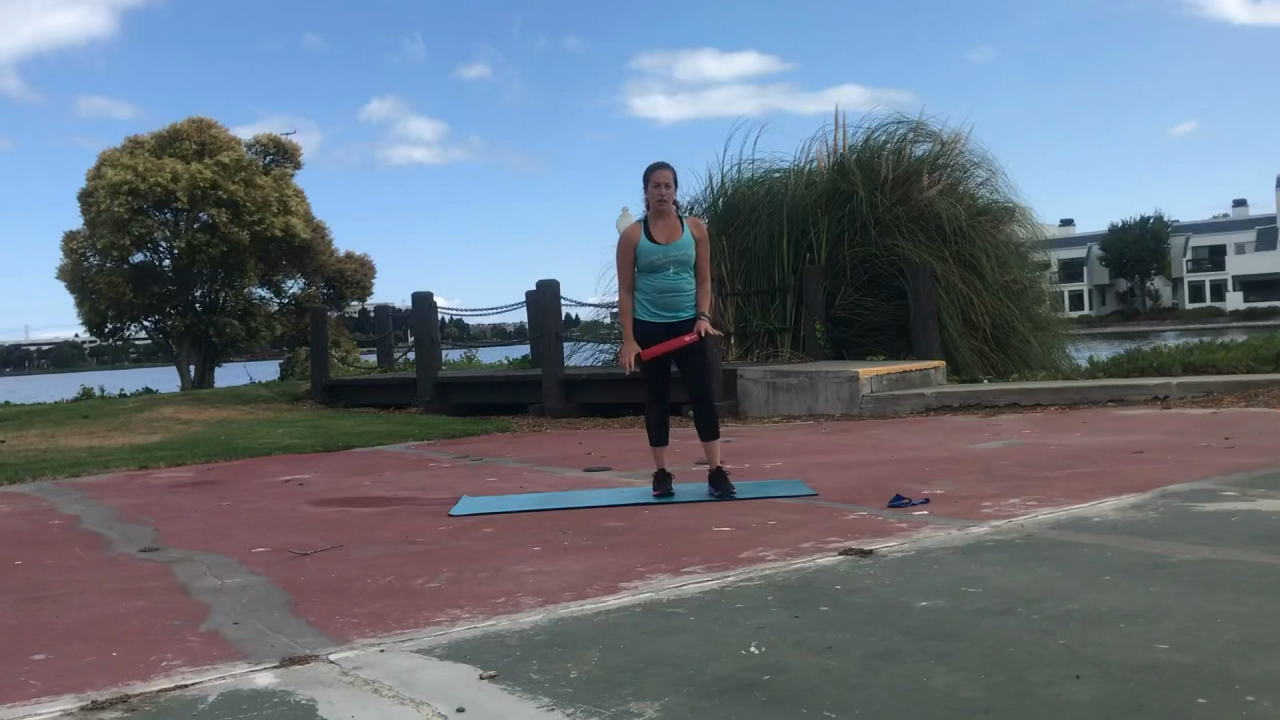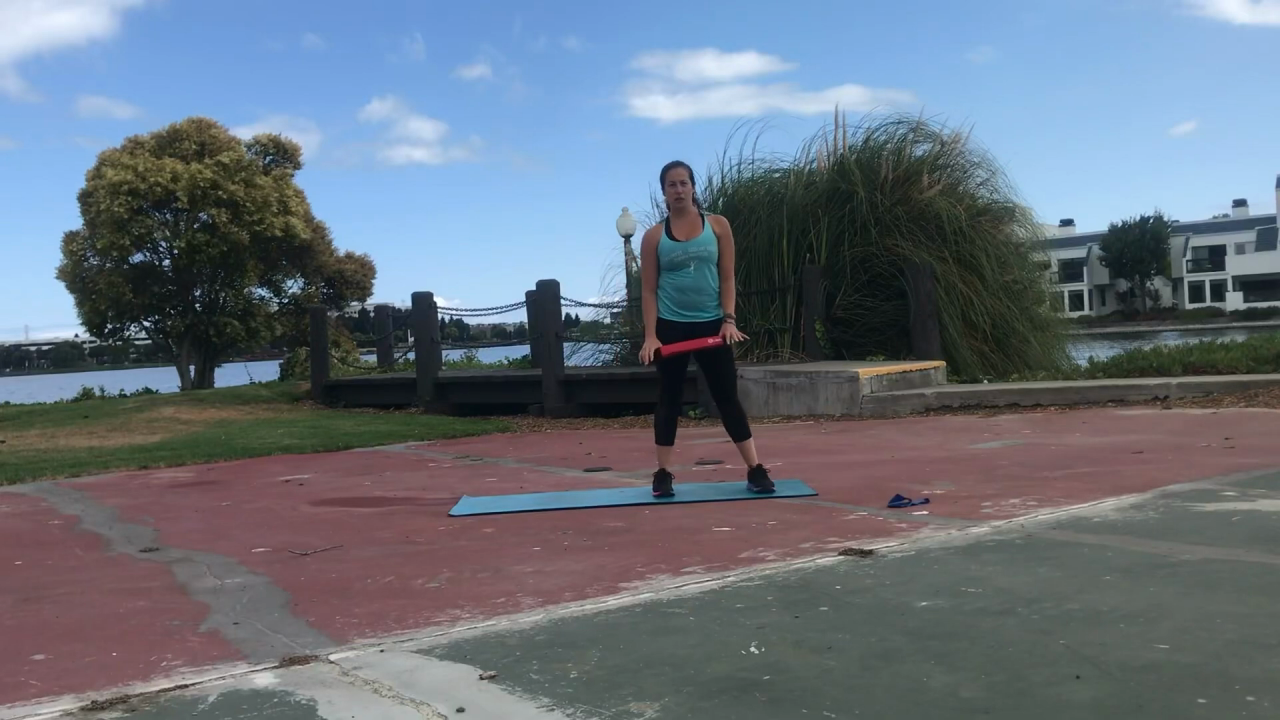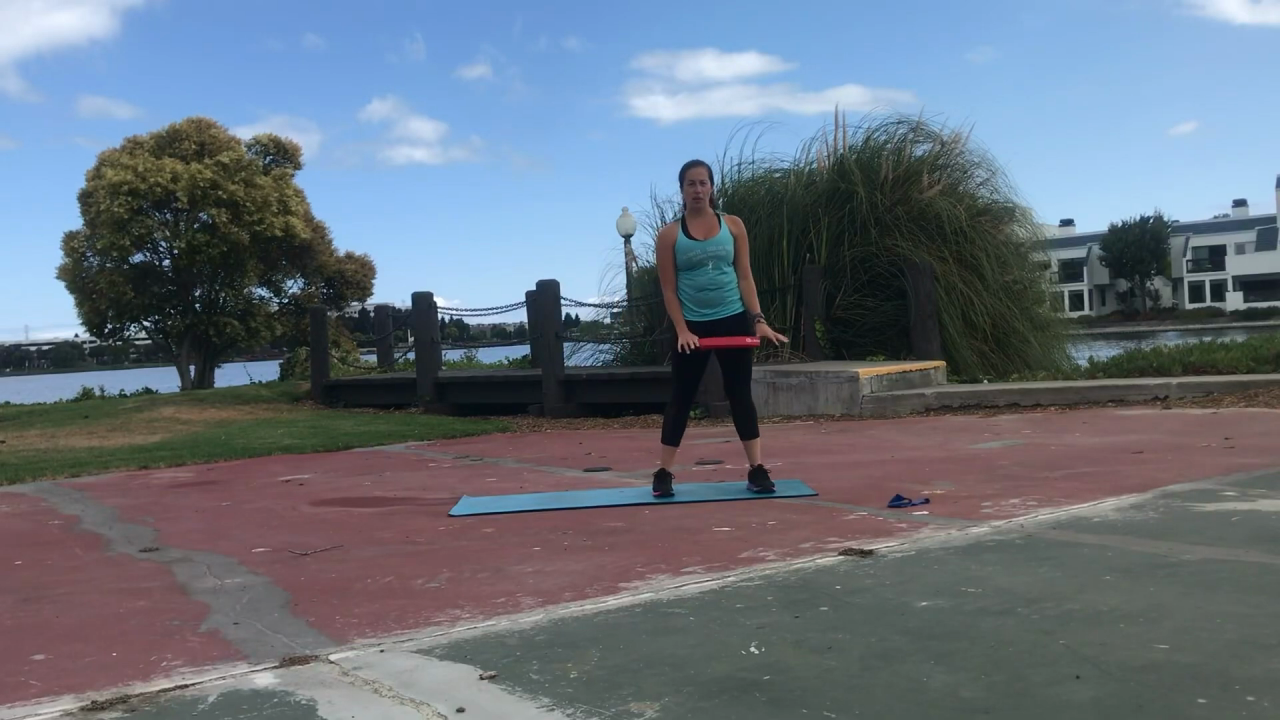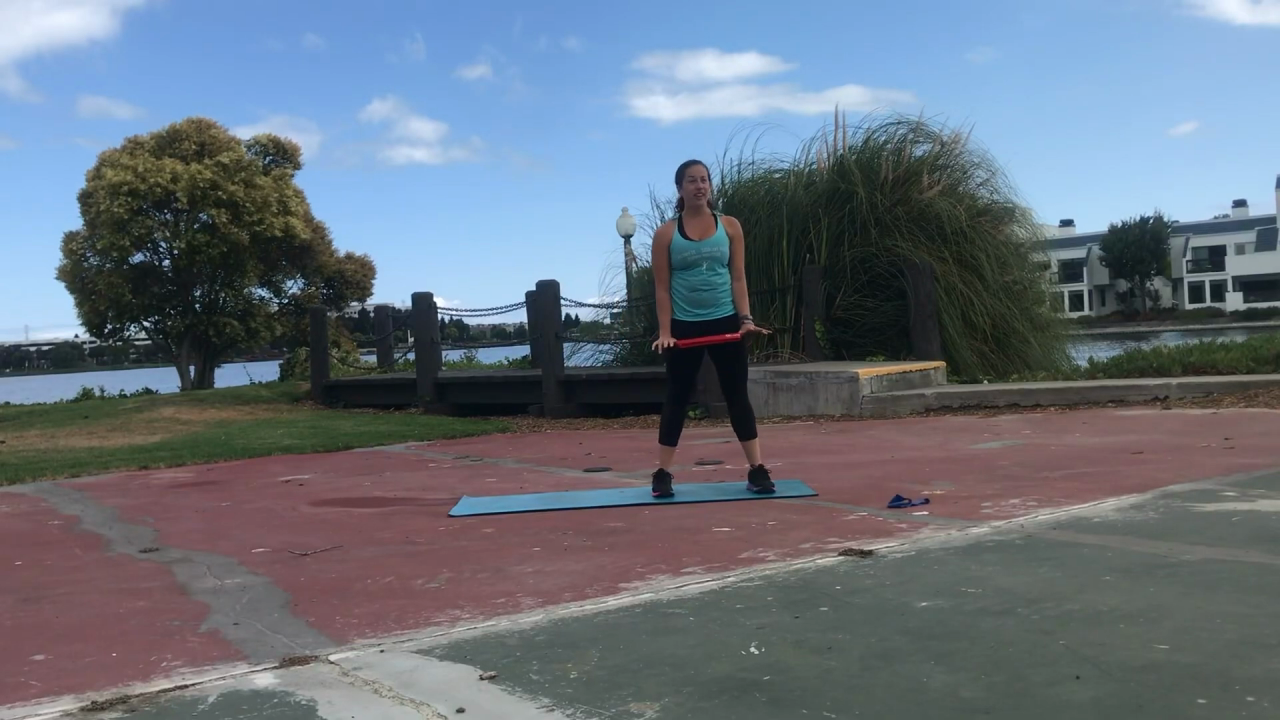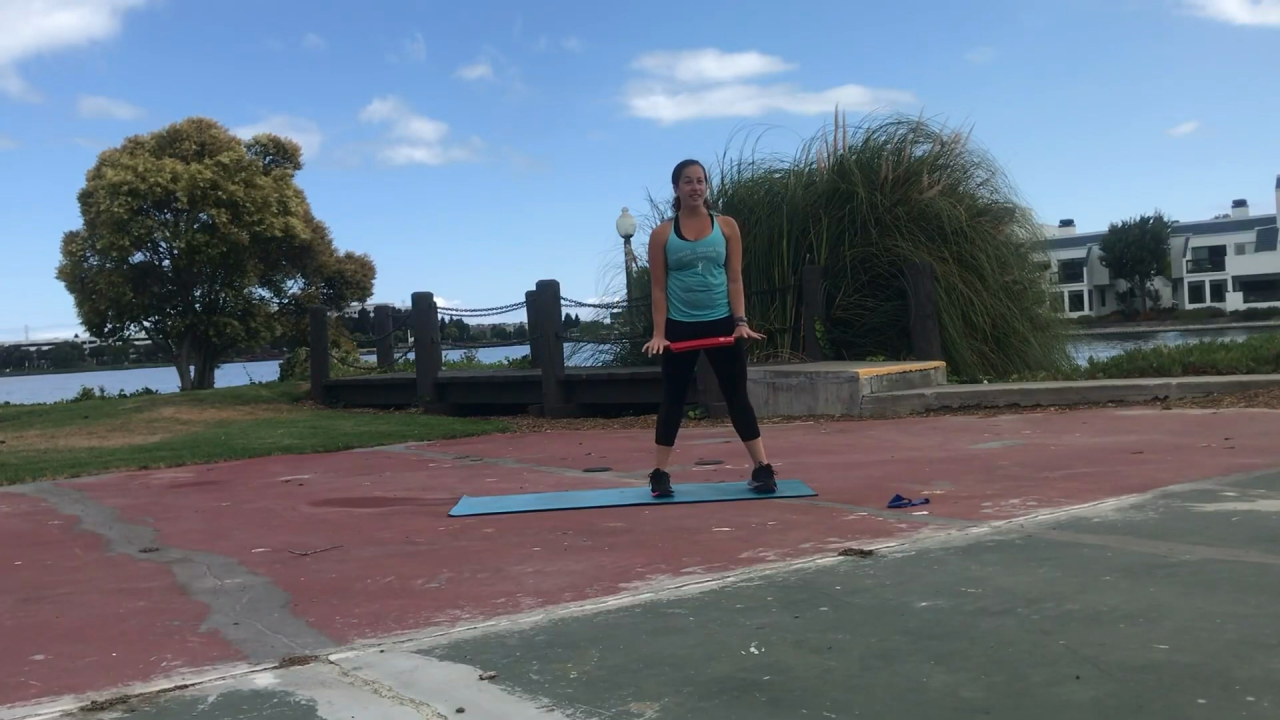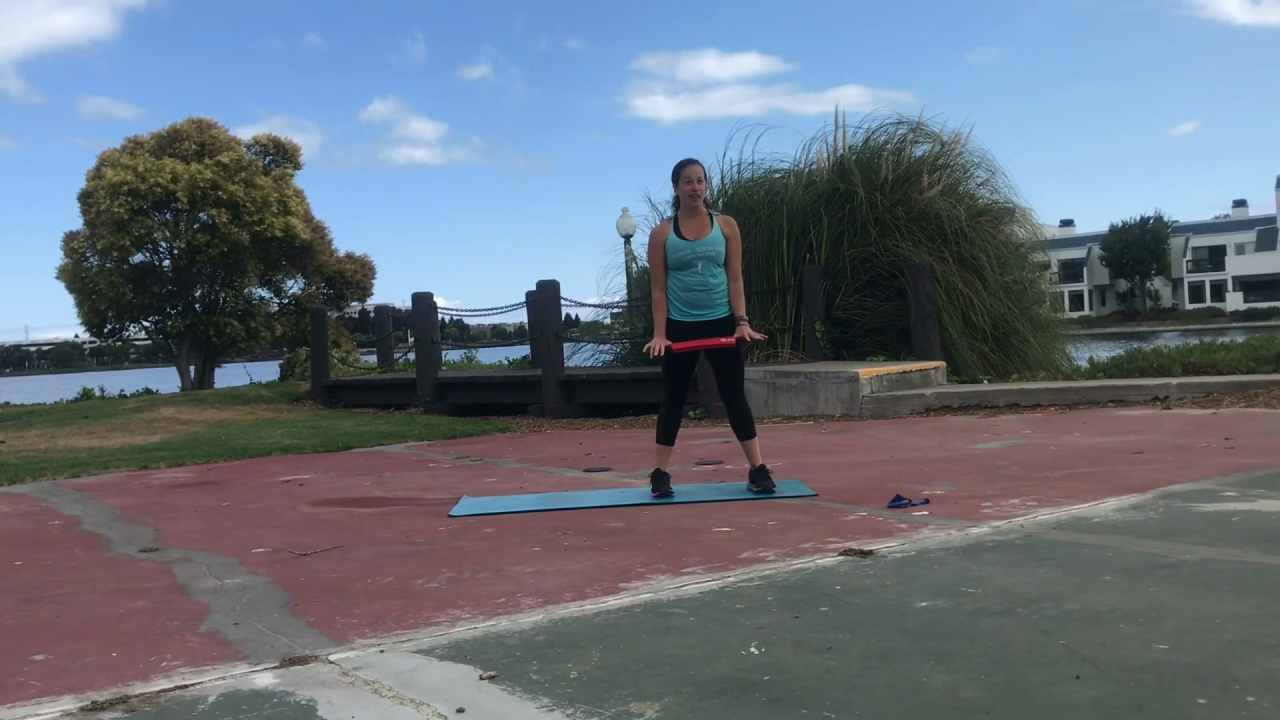
dt=0.4s
person 1, frame 1
left shoulder: (696, 229)
right shoulder: (632, 235)
left elbow: (704, 280)
right elbow: (626, 290)
left wrist: (703, 316)
right wrist: (628, 338)
left hip: (688, 323)
right hip: (649, 327)
left knee: (703, 394)
right knee: (657, 398)
left ankle: (716, 473)
right ankle: (662, 474)
person 1, frame 2
left shoulder: (718, 226)
right shoulder: (654, 236)
left elbow: (727, 279)
right elbow: (648, 290)
left wrist: (728, 320)
right wrist: (650, 335)
left hip: (711, 325)
right hip: (671, 327)
left knee: (727, 396)
right knee: (669, 398)
left ankle: (755, 469)
right ankle: (663, 473)
person 1, frame 3
left shoulder: (733, 225)
right shoulder: (669, 234)
left elbow: (744, 276)
right elbow: (669, 289)
left wrist: (758, 319)
right wrist: (683, 330)
left hip: (733, 321)
right hip: (694, 326)
left knee: (740, 394)
right knee: (681, 398)
left ankle: (756, 469)
right ankle: (663, 473)
person 1, frame 4
left shoulder: (729, 226)
right shoulder: (666, 233)
left elbow: (738, 278)
right elbow: (662, 288)
left wrist: (746, 318)
right wrist: (665, 331)
left hip: (725, 322)
right hip: (685, 326)
left knee: (737, 394)
right knee: (677, 398)
left ankle: (757, 470)
right ankle: (662, 473)
person 1, frame 5
left shoulder: (726, 226)
right shoulder: (662, 234)
left elbow: (735, 279)
right elbow: (658, 288)
left wrist: (740, 321)
right wrist: (659, 332)
left hip: (721, 322)
right hip: (680, 326)
left knee: (737, 394)
right knee: (673, 398)
left ankle: (762, 468)
right ankle: (659, 473)
person 1, frame 6
left shoulder: (726, 226)
right shoulder: (662, 233)
left elbow: (735, 278)
right elbow: (658, 288)
left wrist: (742, 321)
right wrist: (659, 333)
left hip: (721, 322)
right hip: (680, 326)
left knee: (734, 395)
right knee: (673, 398)
left ankle: (758, 469)
right ankle: (660, 473)
